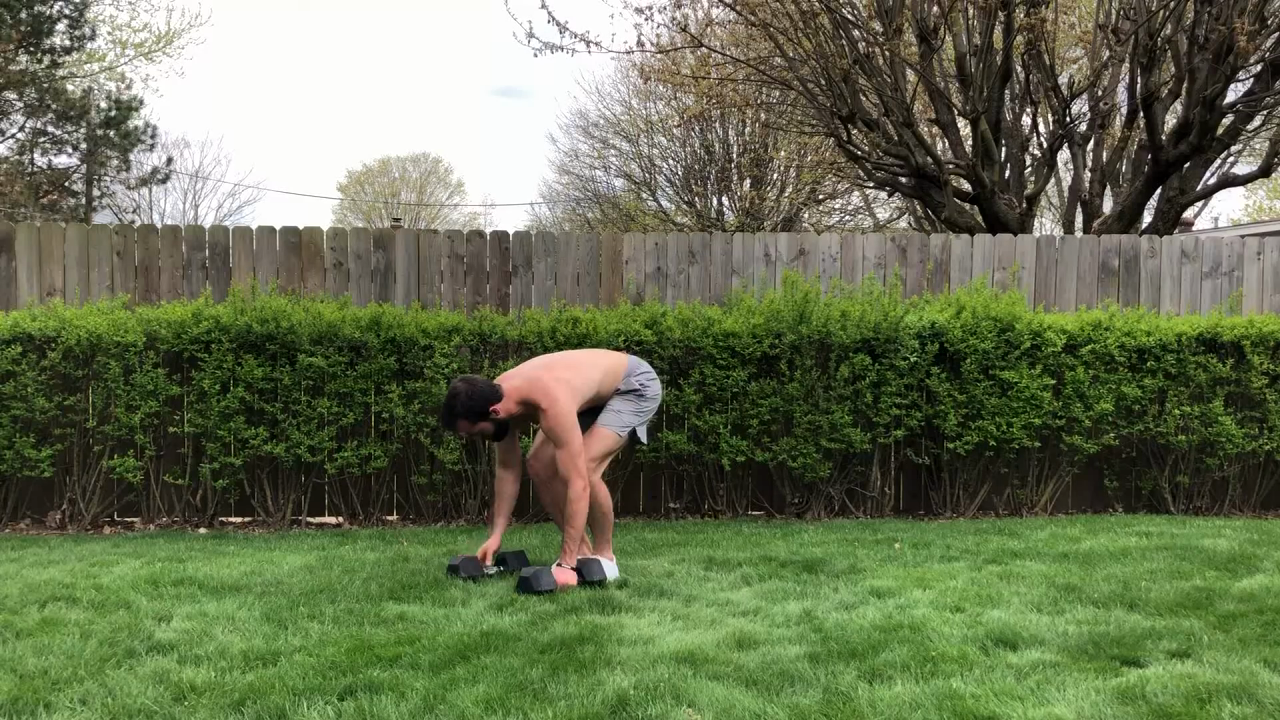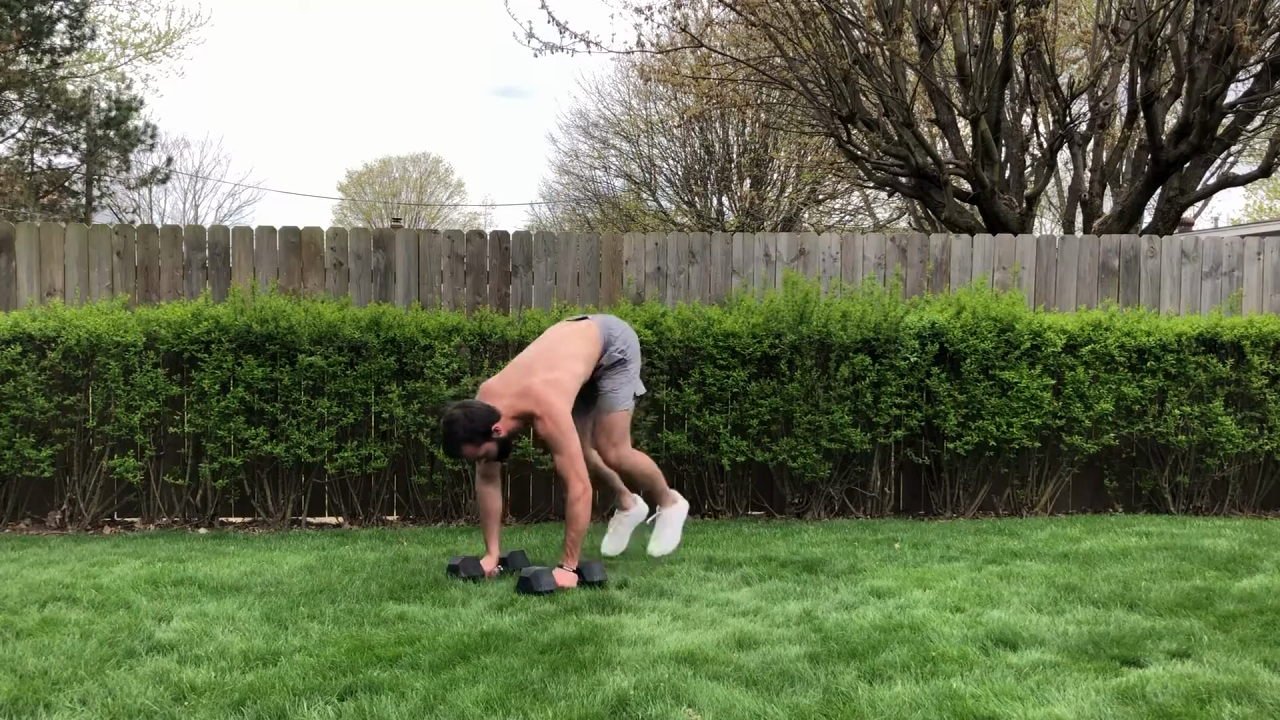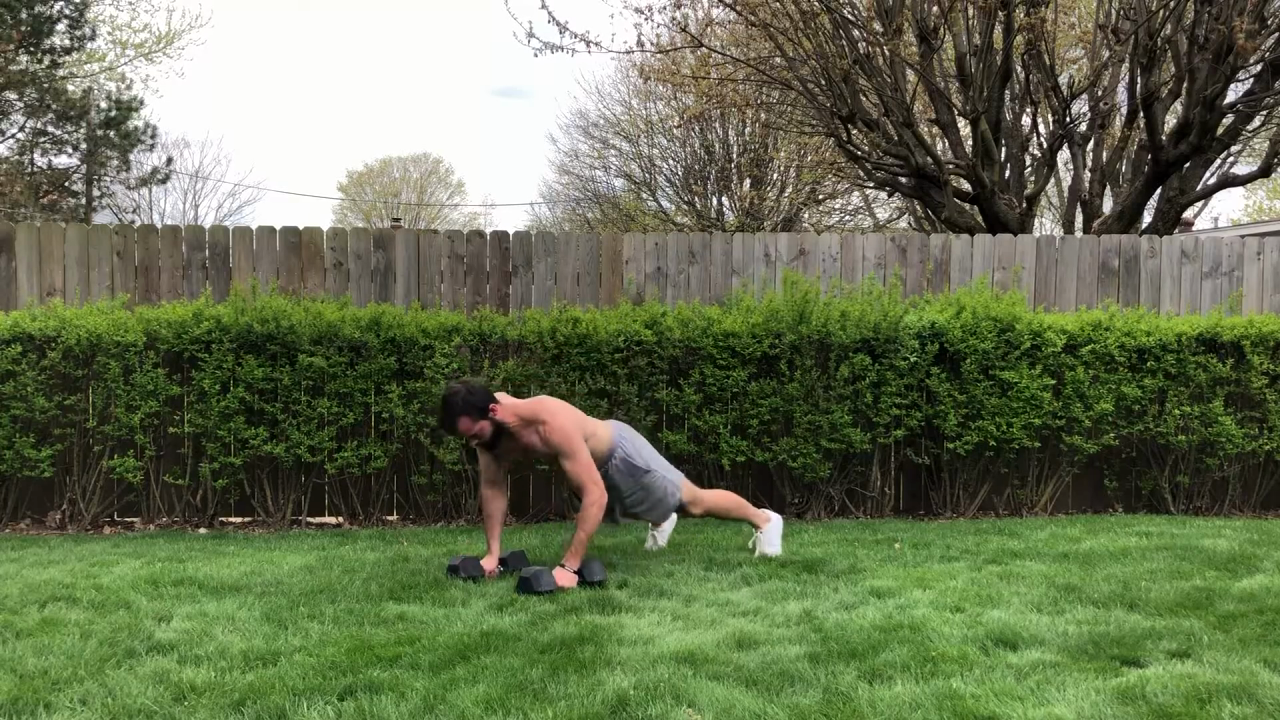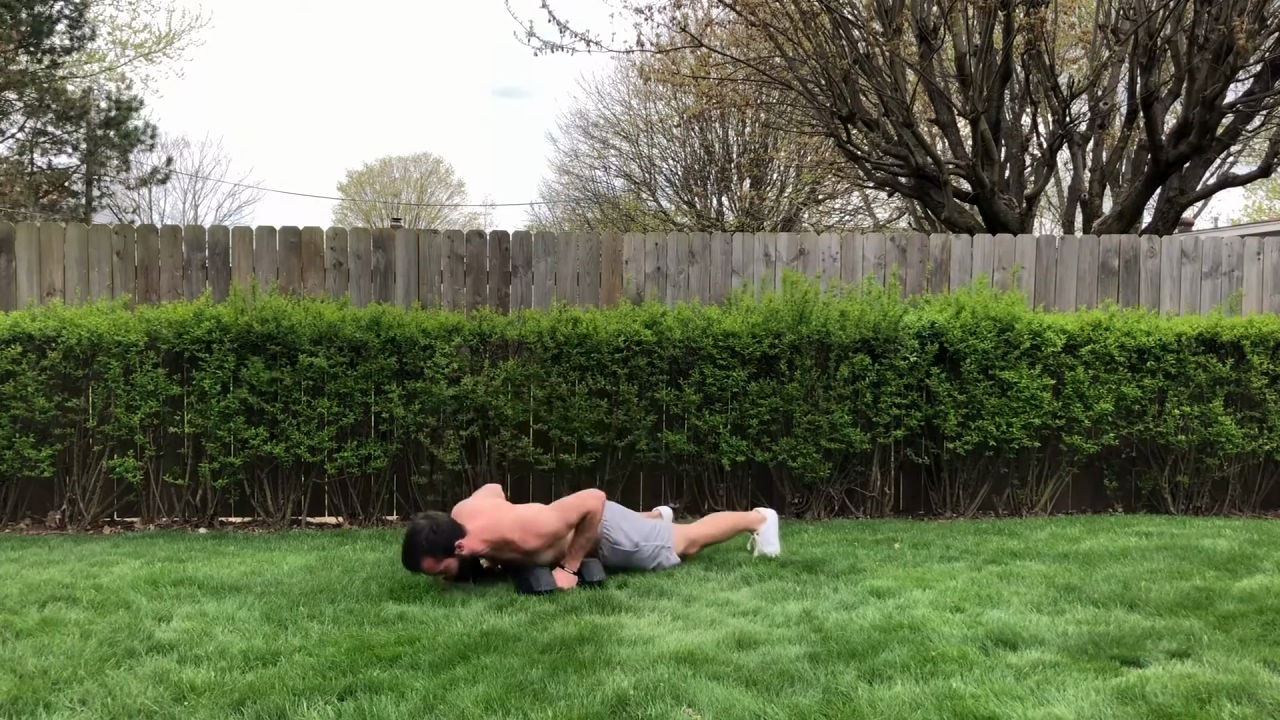
dt=0.5s
person 1, frame 1
left shoulder: (549, 402)
right shoulder: (499, 396)
left elbow: (577, 482)
right elbow: (508, 469)
left wrist: (567, 564)
right wrist: (495, 536)
left hip: (636, 384)
right hip: (596, 392)
left knee: (585, 467)
right knee: (539, 465)
left ankle: (604, 556)
right ankle: (583, 551)
person 1, frame 2
left shoulder: (546, 413)
right shoulder: (485, 405)
left elbow: (579, 488)
right elbow: (486, 480)
left wrist: (567, 567)
right wrist: (492, 553)
left hip: (612, 342)
right hip: (578, 337)
left knee: (613, 453)
right knee: (575, 450)
left ankle: (670, 503)
right ankle: (628, 504)
person 1, frame 3
left shoulder: (549, 424)
right shoulder: (489, 423)
left elbow: (595, 495)
right elbow: (492, 487)
left wrist: (570, 564)
right wrist: (493, 550)
left hip: (620, 452)
right hip: (595, 456)
left knee: (694, 502)
right knee: (620, 508)
left ankle: (763, 519)
right ankle: (662, 521)
person 1, frame 4
left shoulder: (521, 535)
right shoulder: (463, 515)
left elbow: (594, 500)
right elbow: (493, 488)
left wrist: (569, 566)
right wrist: (490, 555)
left hip: (604, 531)
right hip: (570, 515)
left knee: (689, 542)
left ankle: (758, 519)
right ankle: (656, 516)
